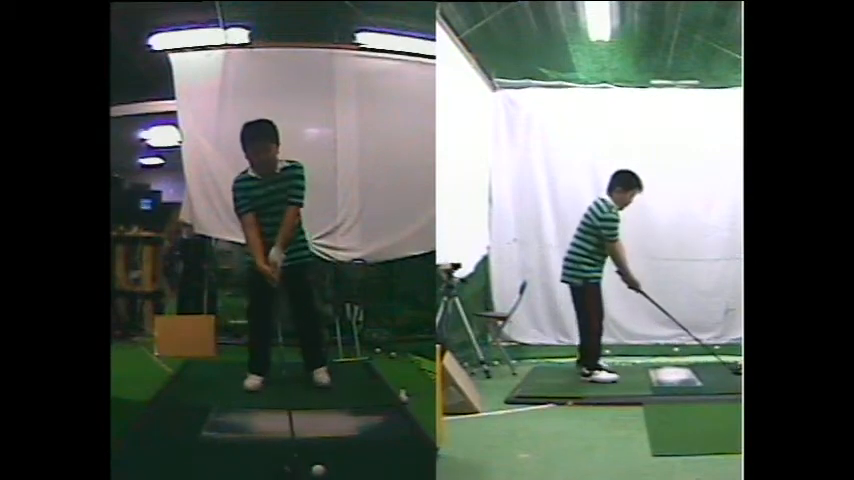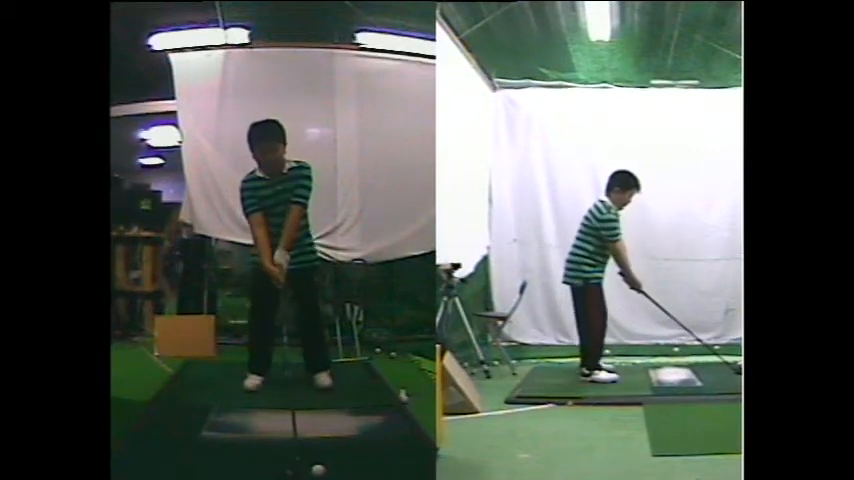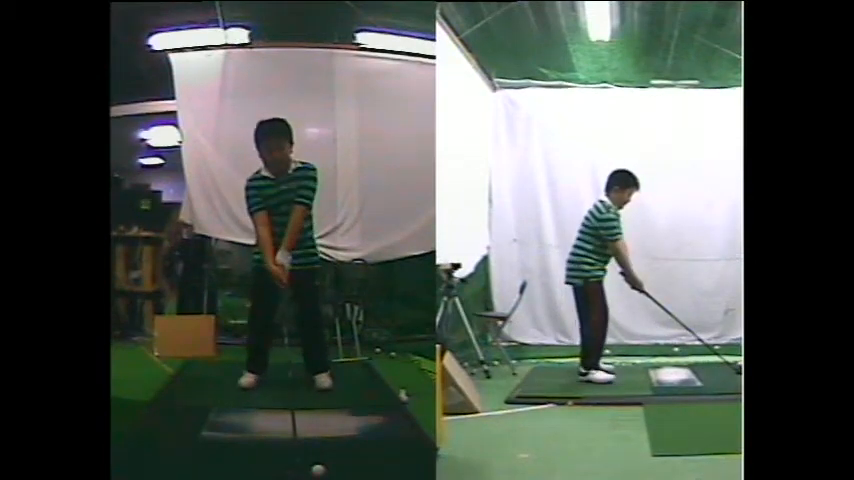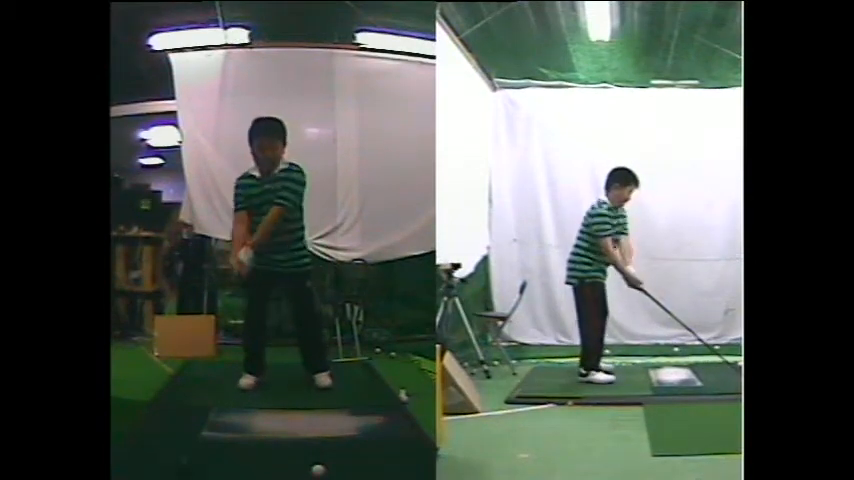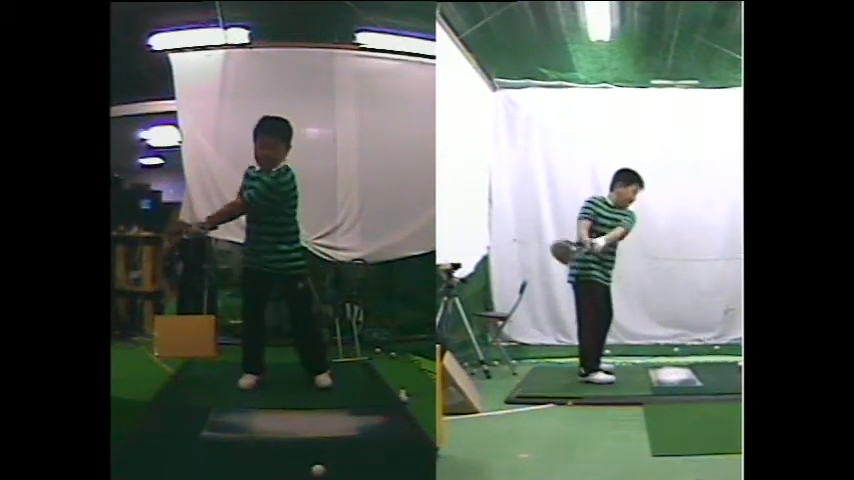
dt=0.2s
person 1, frame 1
left shoulder: (294, 170)
right shoulder: (241, 184)
left elbow: (291, 213)
right elbow: (250, 225)
left wrist: (277, 251)
right wrist: (260, 262)
left hip: (295, 255)
right hip: (259, 259)
left knee: (306, 311)
right knee: (259, 315)
left ankle: (317, 365)
right ankle: (257, 369)
person 1, frame 2
left shoulder: (301, 171)
right shoulder: (249, 184)
left elbow: (295, 214)
right elbow: (258, 226)
left wrist: (283, 253)
right wrist: (268, 263)
left hip: (301, 257)
right hip: (264, 261)
left knee: (309, 314)
right knee: (261, 316)
left ankle: (319, 368)
right ankle: (257, 370)
person 1, frame 3
left shoulder: (307, 172)
right shoulder: (255, 183)
left elbow: (299, 215)
right elbow: (262, 224)
left wrist: (285, 254)
right wrist: (270, 261)
left hip: (303, 259)
right hip: (268, 259)
left knee: (310, 316)
right knee: (260, 315)
left ankle: (319, 369)
right ankle: (254, 368)
person 1, frame 4
left shoulder: (294, 175)
right shoulder: (245, 181)
left elbow: (276, 215)
right elbow: (241, 221)
left wrist: (248, 248)
right wrist: (237, 253)
left hip: (294, 260)
right hip: (259, 262)
left knee: (306, 315)
right knee: (254, 317)
left ankle: (318, 367)
right ankle: (253, 369)
person 1, frame 5
left shoulder: (282, 178)
right shoulder: (252, 173)
left elbow: (240, 206)
right elbow: (240, 207)
left wrist: (210, 221)
right wrist: (214, 220)
left hip: (287, 263)
right hip: (255, 260)
left knee: (303, 316)
right knee: (252, 317)
left ankle: (319, 368)
right ankle: (253, 369)
person 2, frame 1
left shoulder: (602, 205)
right shoulder: (608, 213)
left elbow: (616, 244)
right elbow: (613, 249)
left wrist: (624, 271)
right wrist: (629, 276)
left hip: (579, 270)
right hip: (584, 272)
left knee: (589, 317)
right knee: (593, 318)
left ankle: (587, 358)
right ankle: (590, 368)
person 2, frame 2
left shoulder: (606, 210)
right shoulder: (606, 214)
left elbow: (619, 244)
right elbow: (616, 249)
left wrist: (627, 273)
right wrist: (631, 276)
left hip: (583, 272)
right hip: (585, 273)
left knee: (590, 318)
right knee: (596, 318)
left ankle: (590, 361)
right ankle: (590, 368)
person 2, frame 3
left shoulder: (610, 212)
right shoulder: (605, 214)
left elbow: (620, 243)
right elbow: (616, 249)
left wrist: (629, 271)
right wrist: (632, 276)
left hip: (587, 272)
right hip: (585, 272)
left knee: (594, 317)
right knee: (597, 317)
left ankle: (591, 361)
right ankle: (587, 368)
person 2, frame 4
left shoulder: (620, 214)
right shoulder: (600, 210)
left elbow: (624, 242)
right elbow: (606, 247)
left wrist: (629, 267)
right wrist: (625, 271)
left hip: (596, 273)
right hip: (585, 272)
left knee: (599, 317)
right knee: (592, 319)
left ankle: (592, 361)
right ankle: (587, 369)
person 2, frame 5
left shoulder: (628, 215)
right shoulder: (593, 203)
left elbow: (619, 232)
right elbow: (582, 228)
left wrist: (602, 241)
right wrist: (586, 242)
left hip: (603, 274)
right hip: (585, 272)
left knee: (604, 318)
right knee: (591, 319)
left ankle: (592, 361)
right ankle: (589, 369)
